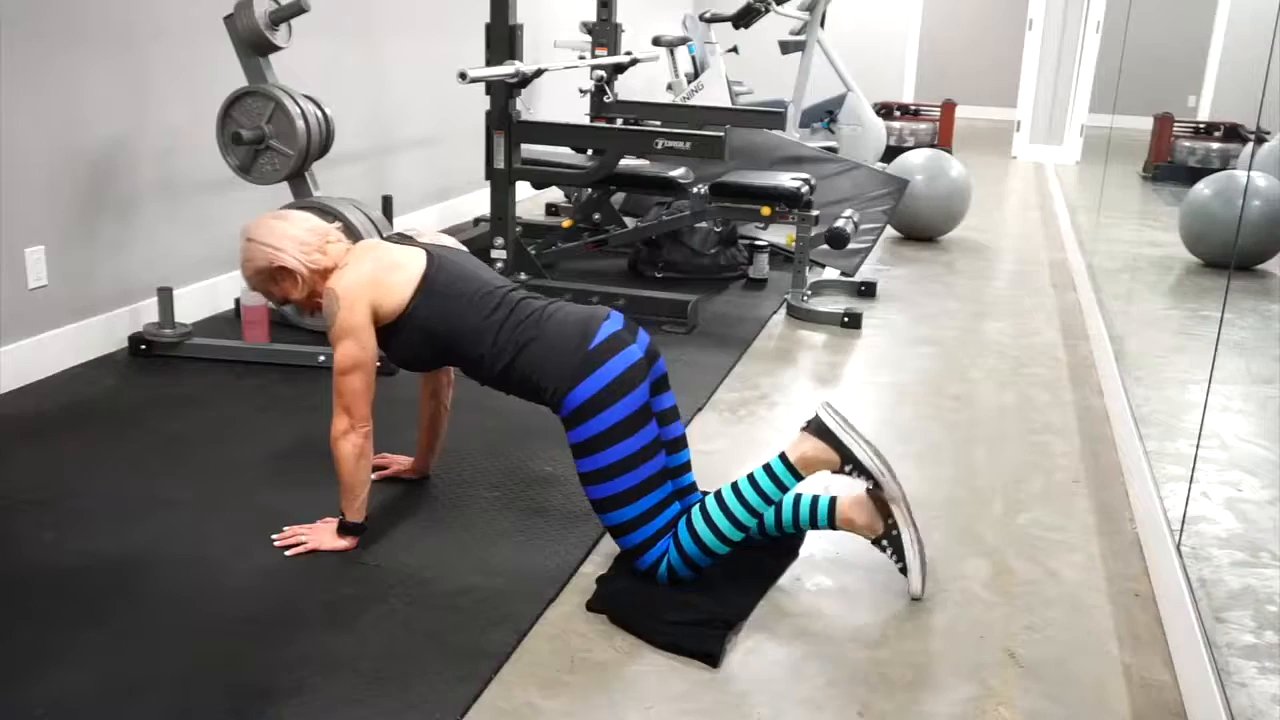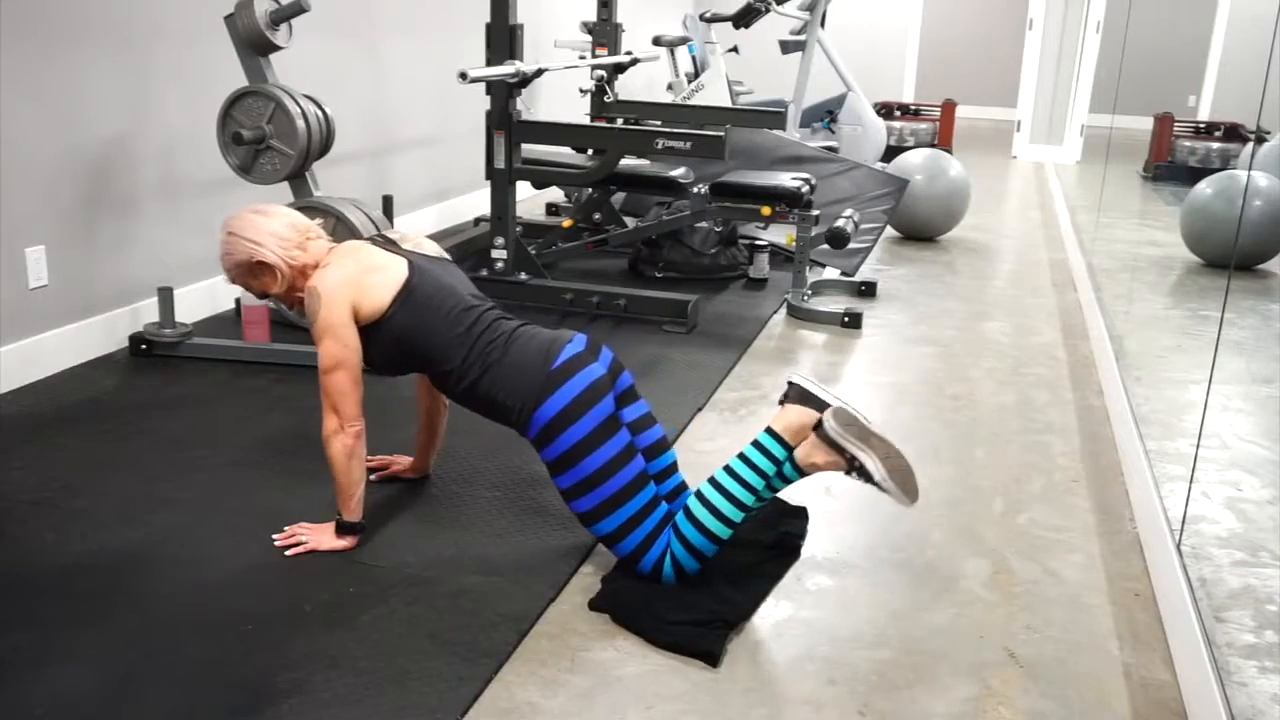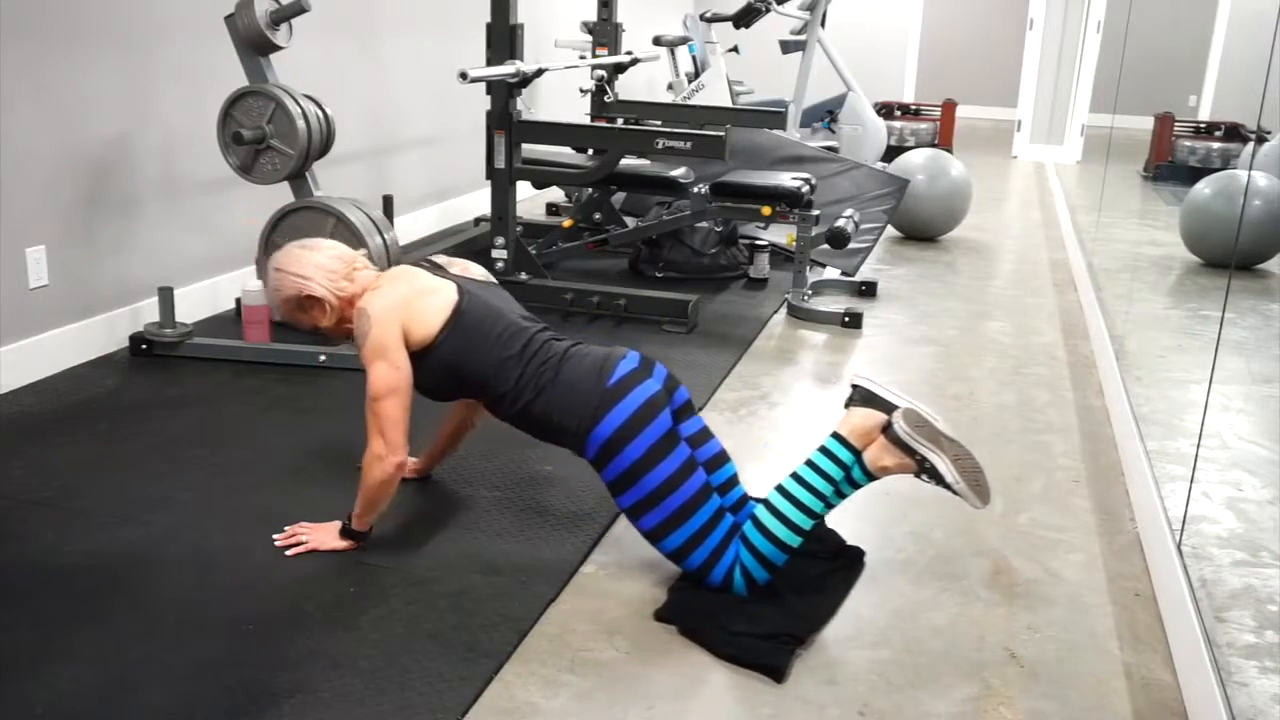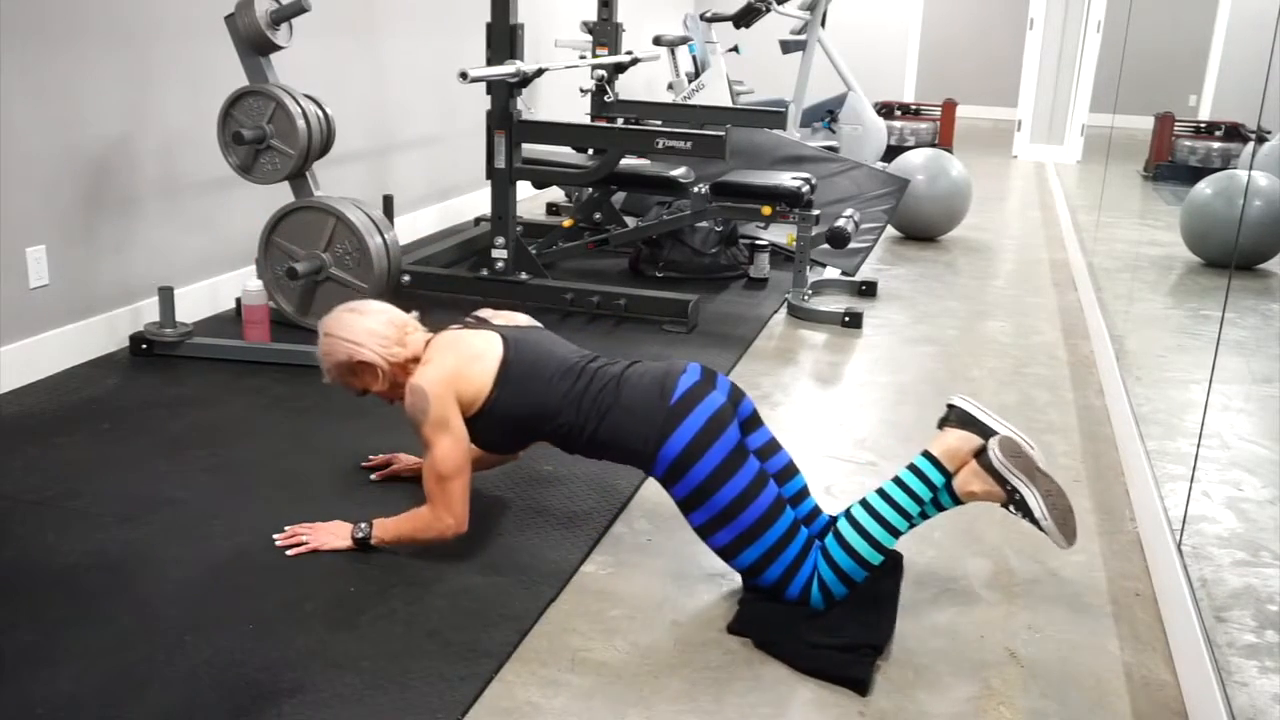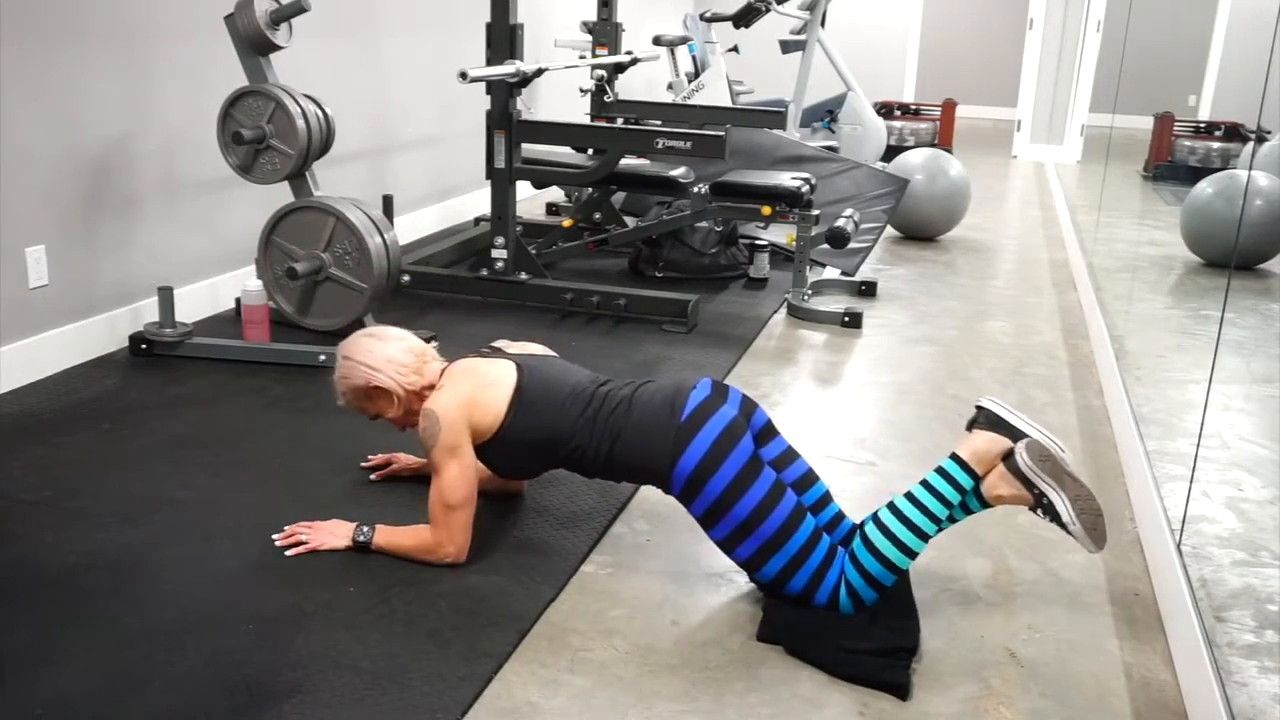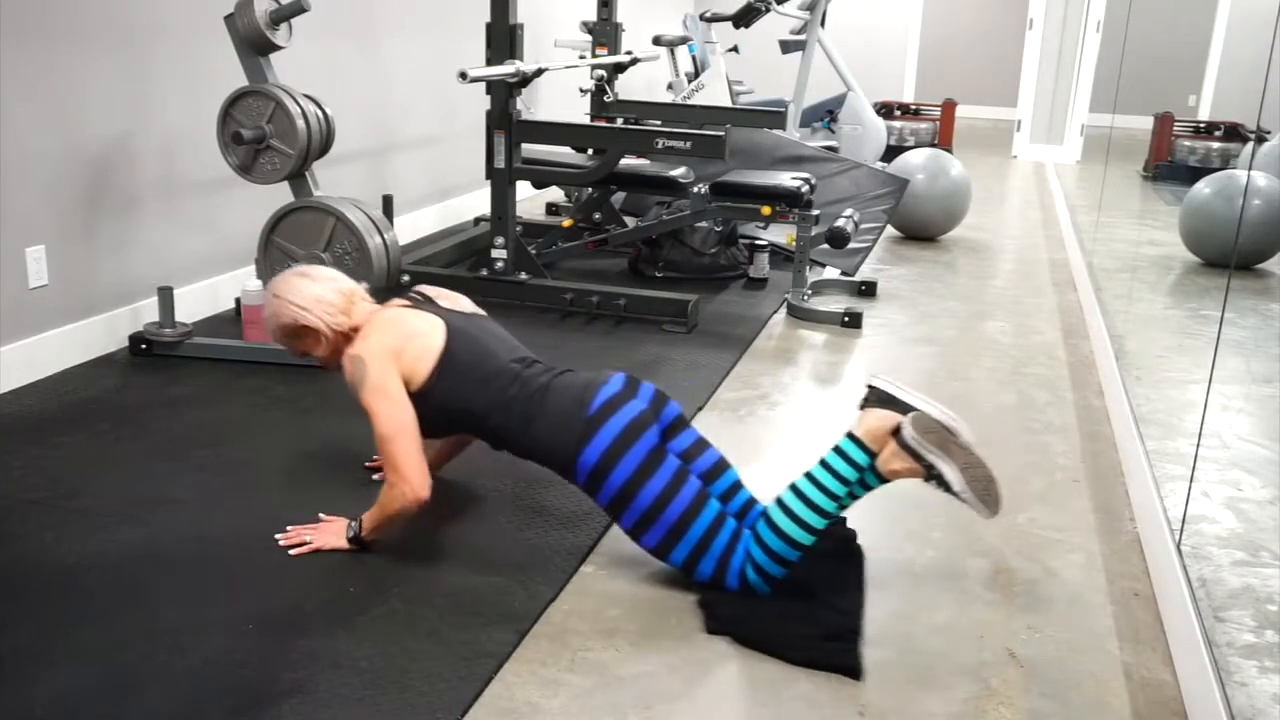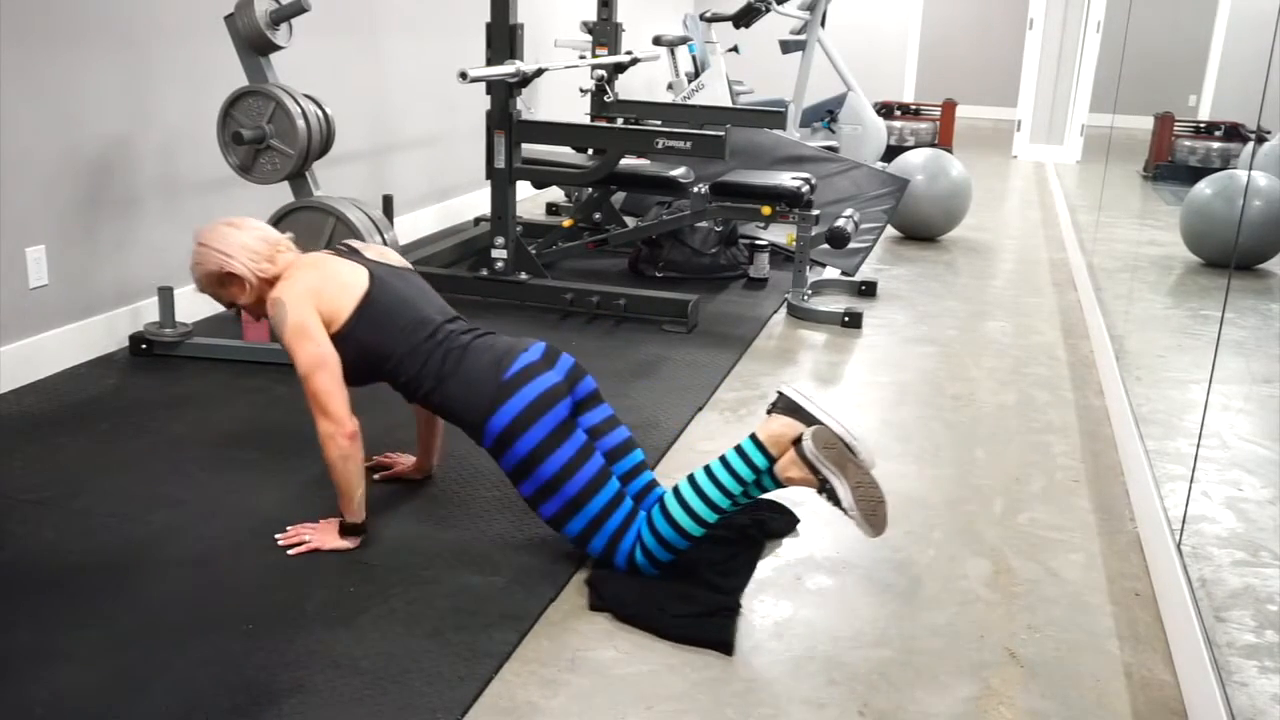
dt=0.7s
person 1, frame 1
left shoulder: (348, 290)
right shoulder: (404, 247)
left elbow: (352, 425)
right elbow: (439, 361)
left wrist: (347, 526)
right wrist: (422, 461)
left hip: (591, 378)
right hip: (621, 343)
left knee: (665, 558)
right knee: (680, 521)
left ankle: (809, 450)
right ankle: (862, 513)
person 1, frame 2
left shoulder: (330, 287)
right shoulder: (396, 244)
left elbow: (344, 428)
left wrist: (346, 525)
right wrist: (422, 460)
left hip: (556, 400)
right hip: (583, 363)
left knee: (669, 559)
right knee: (679, 517)
left ankle: (797, 432)
right ankle: (811, 441)
person 1, frame 3
left shoulder: (379, 311)
right shoulder: (440, 268)
left elbow: (385, 455)
left wrist: (350, 530)
right wrist: (428, 464)
left hip: (613, 420)
right hip: (637, 380)
left knee: (738, 569)
right knee: (742, 529)
left ankle: (863, 439)
right ankle: (872, 433)
person 1, frame 4
left shoulder: (429, 383)
right shoulder: (482, 324)
left elbow: (449, 521)
left wrist: (357, 532)
right wrist: (431, 459)
left hip: (682, 437)
right hip: (703, 395)
left knee: (813, 584)
right knee: (817, 548)
left ankle: (956, 461)
right ankle: (962, 455)
person 1, frame 5
left shoulder: (441, 410)
right shoulder: (494, 359)
left elbow: (449, 545)
right elbow: (515, 465)
left wrist: (358, 534)
right wrist: (430, 465)
left hip: (695, 453)
right hip: (715, 409)
left knee: (841, 588)
right knee: (842, 554)
left ankle: (984, 465)
right ankle: (988, 457)
person 1, frame 6
left shoulder: (366, 354)
right shoulder: (425, 297)
left elbow: (408, 492)
left wrist: (357, 533)
right wrist: (429, 458)
left hip: (604, 442)
right hip: (628, 400)
left knee: (749, 566)
right knee: (758, 533)
left ankle: (879, 443)
right ankle: (881, 429)
person 1, frame 7
left shoulder: (292, 297)
right shoulder: (359, 250)
left elbow: (341, 428)
left wrist: (350, 526)
right wrist: (425, 461)
left hip: (517, 407)
right hip: (547, 367)
left knee: (641, 547)
right knee: (652, 516)
left ankle: (779, 447)
right ankle: (783, 438)
